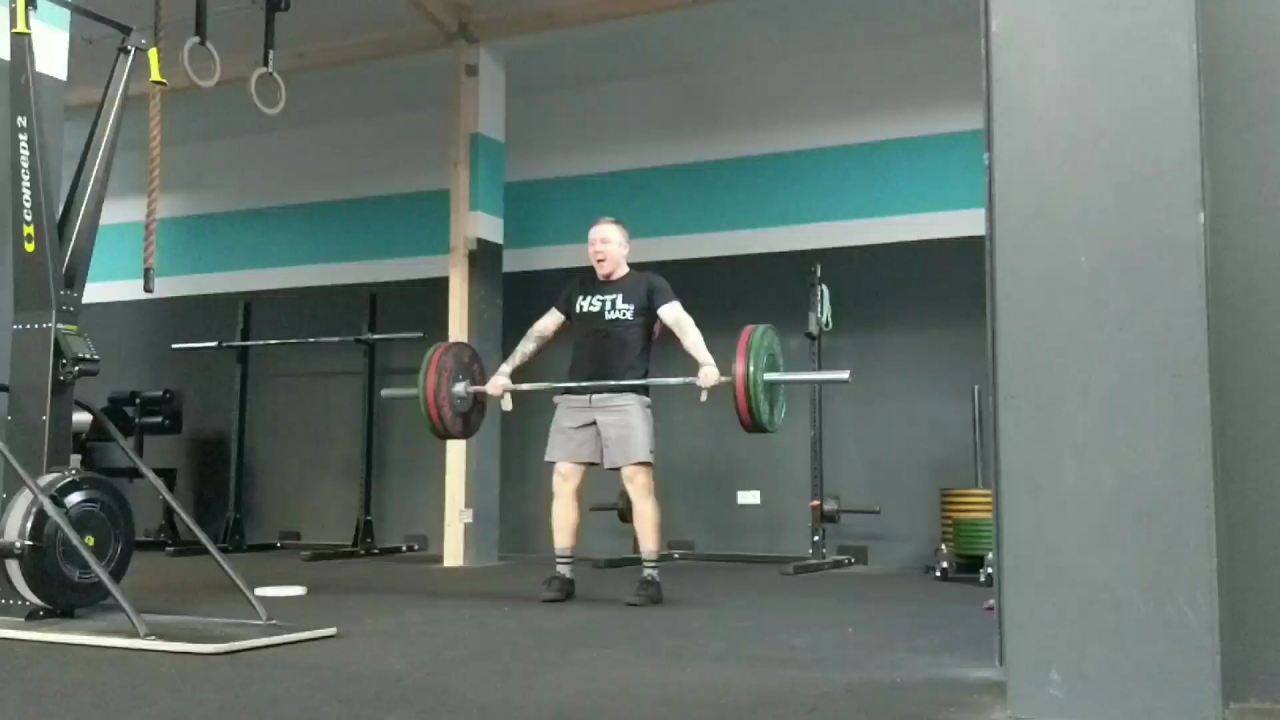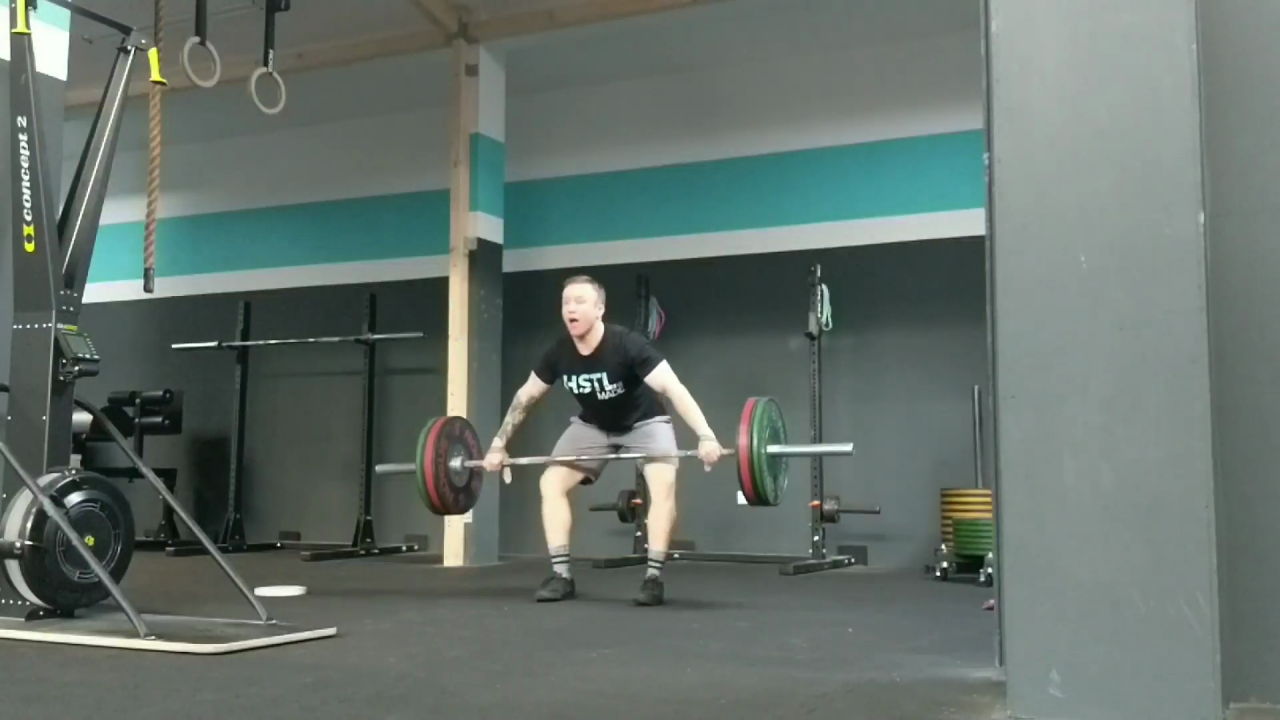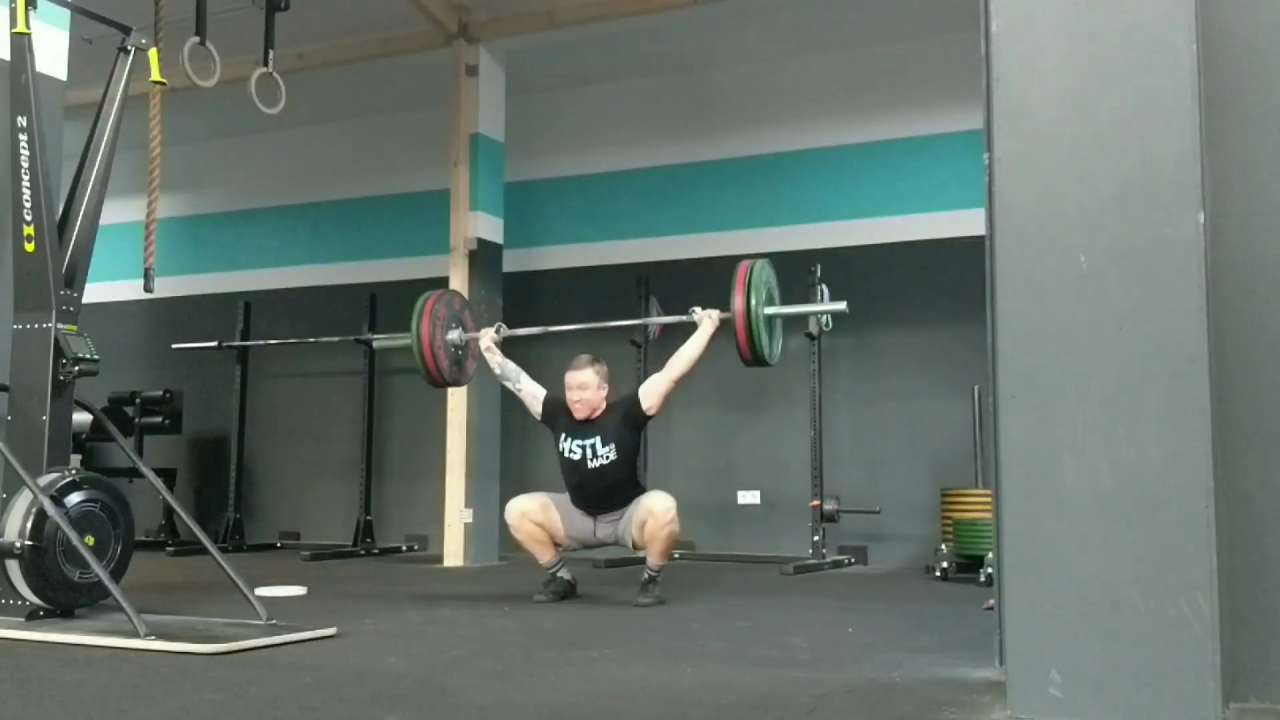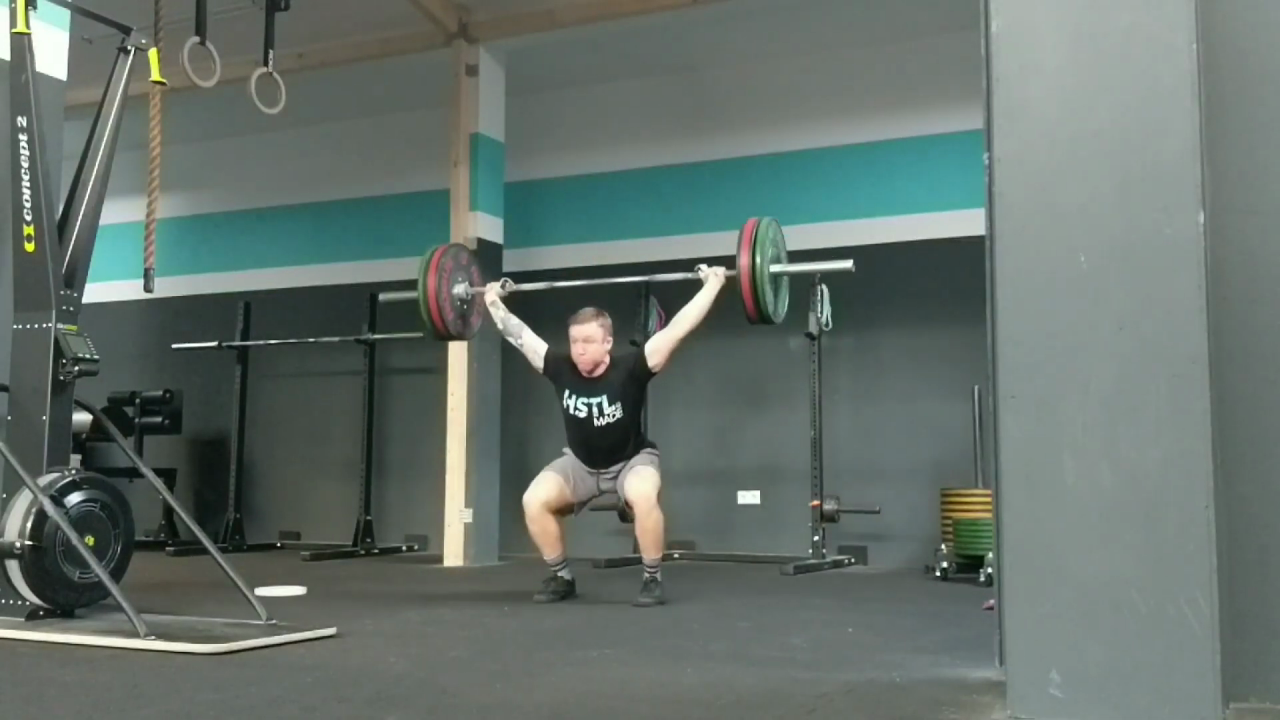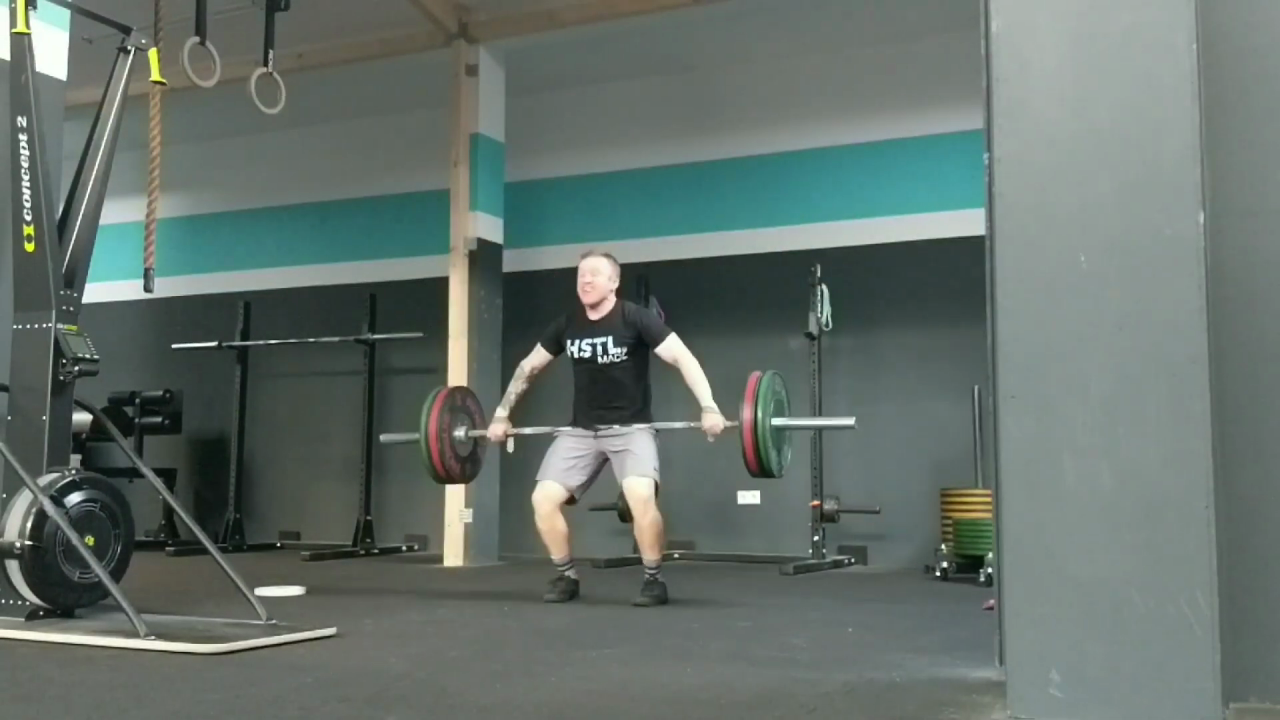
dt=1s
person 1, frame 1
left shoulder: (648, 285)
right shoulder: (577, 287)
left elbow: (681, 321)
right elbow: (542, 329)
left wrist: (706, 363)
right wrist: (505, 370)
left hip: (625, 398)
right hip: (575, 399)
left knee: (638, 482)
right knee: (563, 482)
left ankle: (650, 578)
right ankle: (563, 575)
person 1, frame 2
left shoulder: (627, 344)
right shoulder: (558, 353)
left elbow: (673, 388)
right elbow: (526, 396)
left wrist: (706, 436)
right wrist: (498, 444)
left hip: (643, 423)
right hip: (592, 425)
left knee: (663, 484)
right knee: (551, 484)
left ankle: (653, 577)
right ankle: (561, 575)
person 1, frame 3
left shoulder: (626, 415)
right shoulder: (557, 414)
left elbow: (671, 373)
right elbow: (517, 380)
left wrist: (706, 327)
right wrist: (487, 346)
left hip: (627, 514)
right hip: (580, 515)
left knee: (663, 508)
right knee: (517, 511)
left ankle: (650, 581)
right ankle: (561, 577)
person 1, frame 4
left shoulder: (630, 370)
right shoulder: (561, 368)
left elbow: (677, 329)
right elbow: (520, 335)
left wrist: (712, 284)
right wrist: (493, 301)
left hip: (631, 460)
right hip: (581, 463)
left knee: (643, 496)
right knee: (534, 501)
left ankle: (652, 579)
right ankle: (561, 576)
person 1, frame 5
left shoulder: (636, 318)
right shoulder: (566, 324)
left elbow: (683, 358)
right elbow: (528, 367)
left wrist: (708, 407)
right wrist: (502, 413)
left hip: (630, 429)
right hip: (581, 431)
left knee: (641, 497)
right knee: (543, 500)
left ankle: (654, 580)
right ankle: (566, 576)
